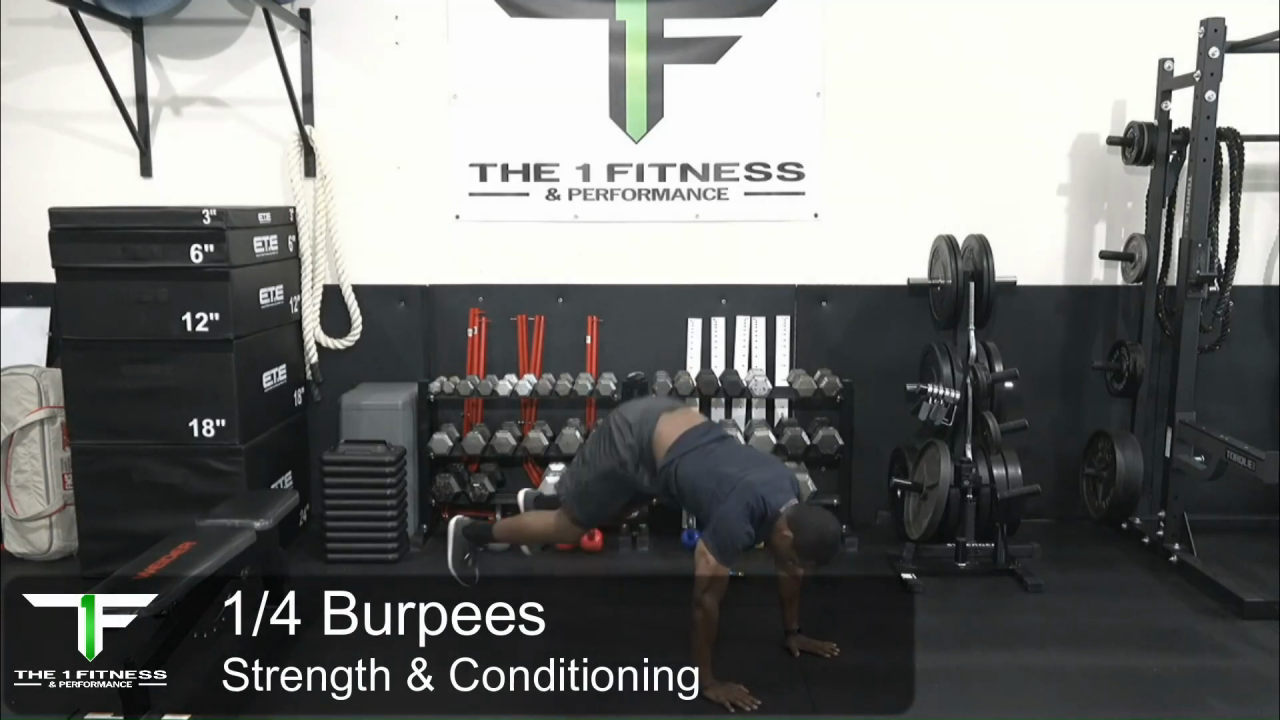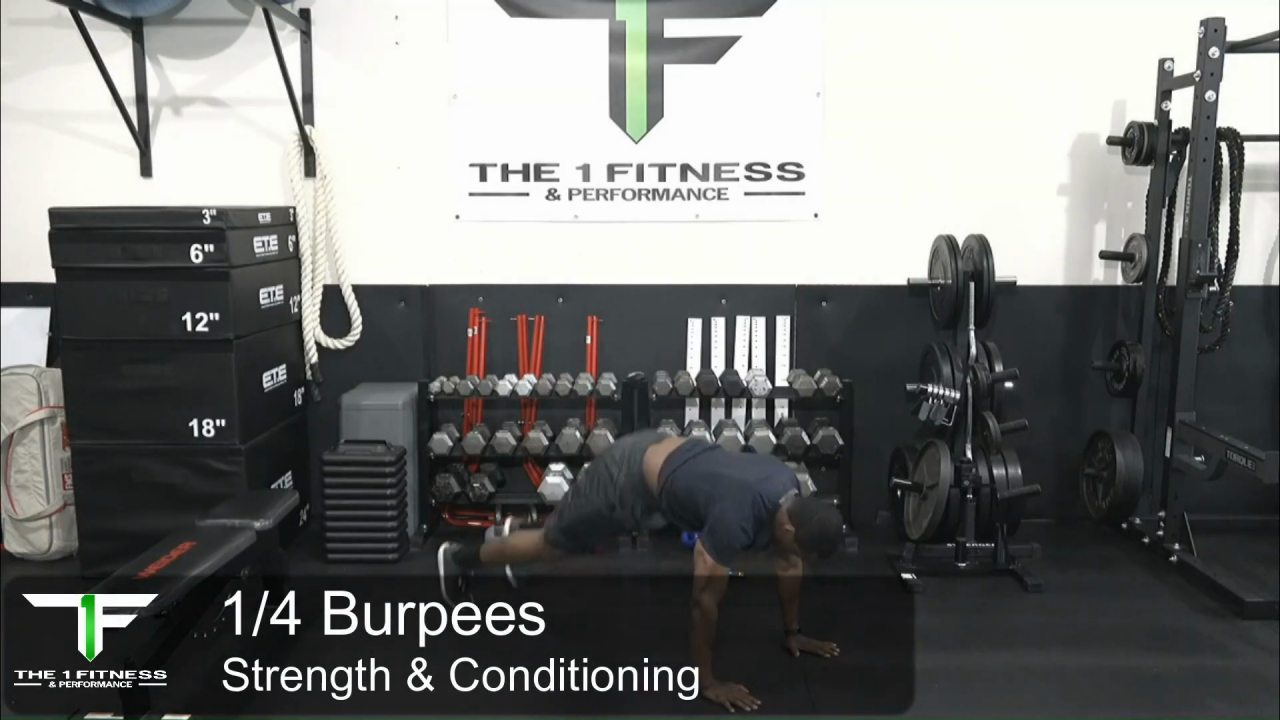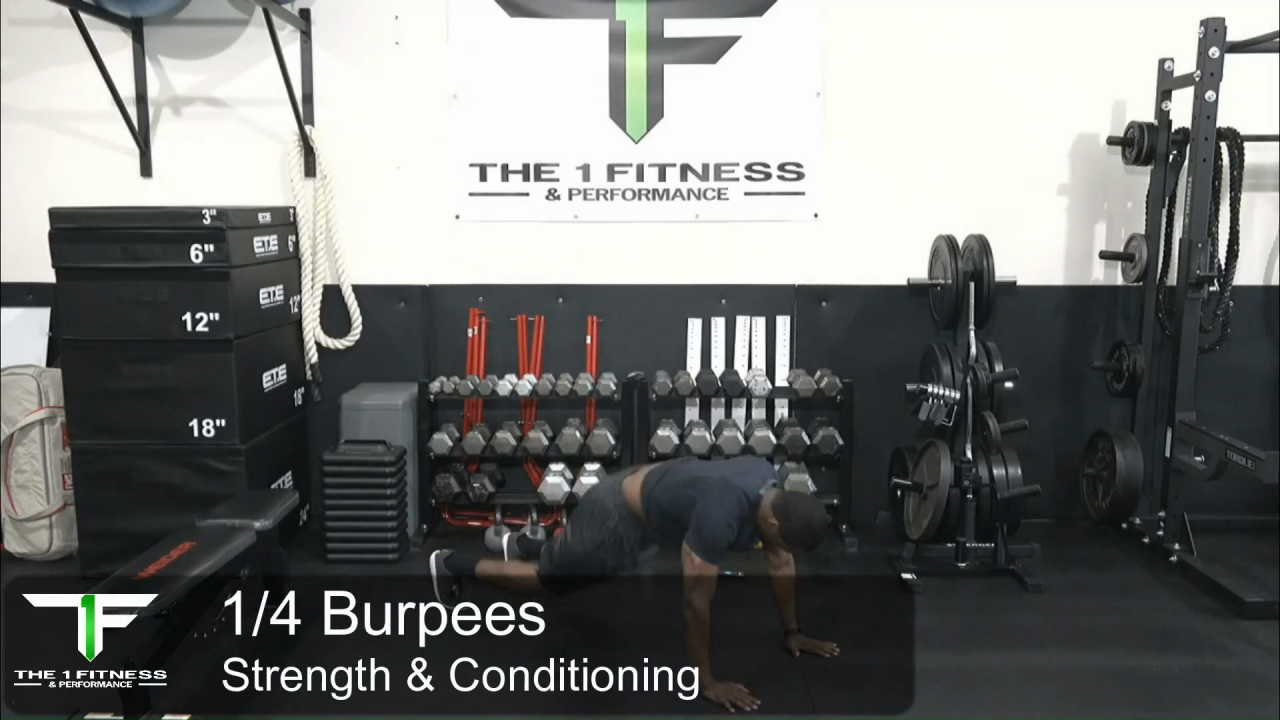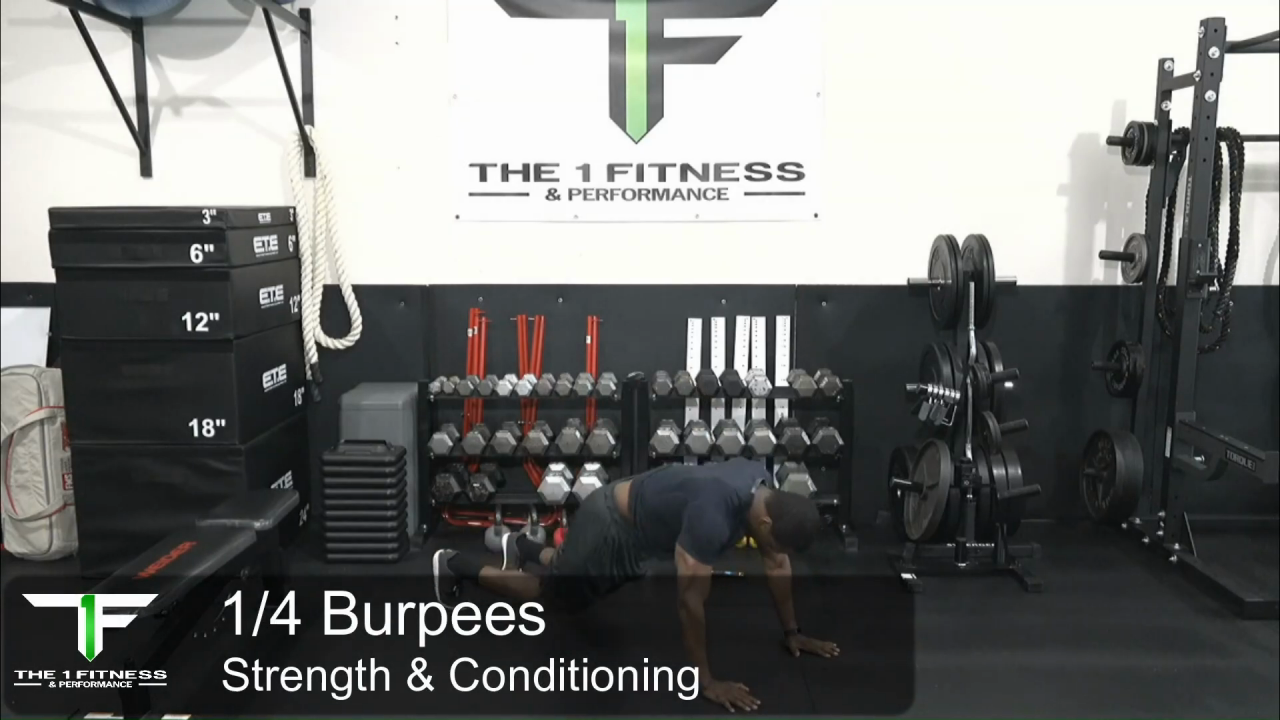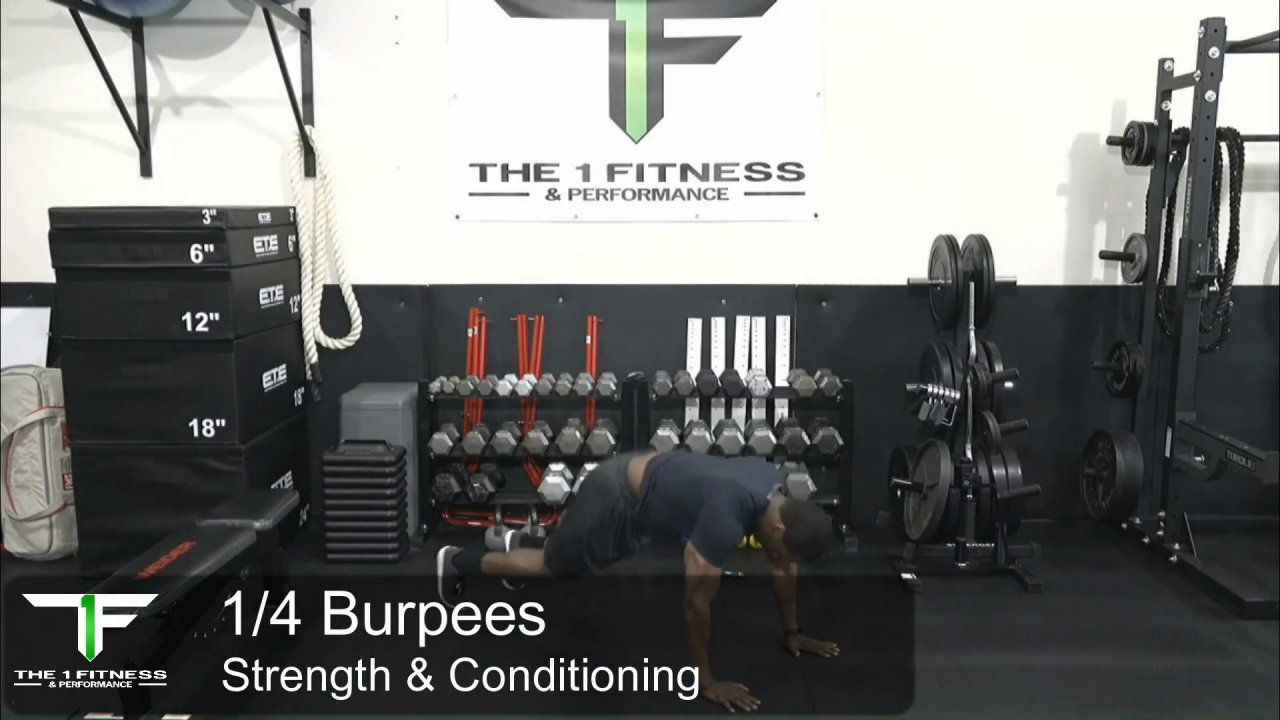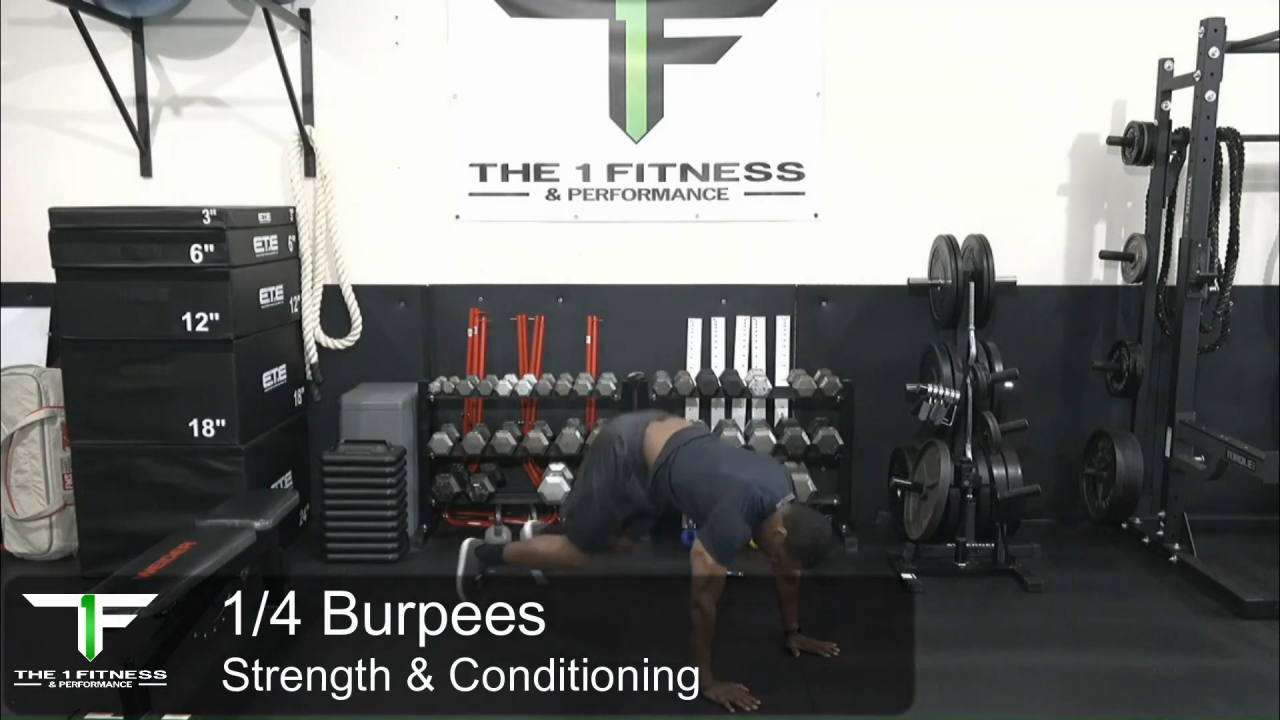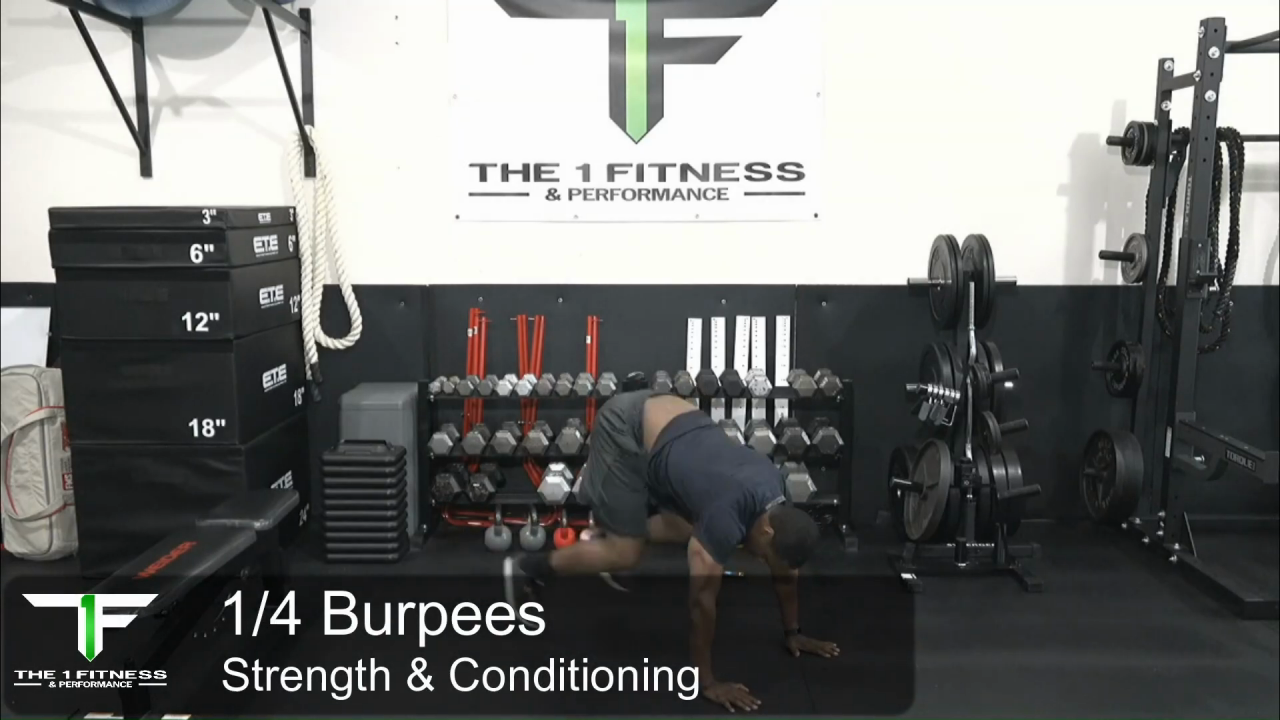
dt=0.1s
person 1, frame 1
left shoulder: (789, 498)
right shoulder: (737, 518)
left elbow: (790, 569)
right elbow: (706, 600)
left wrist: (792, 632)
right wrist: (708, 681)
left hip: (667, 415)
right hip: (636, 436)
left knee: (602, 513)
right knee: (571, 525)
left ankle: (538, 502)
right ankle: (468, 534)
person 1, frame 2
left shoulder: (791, 498)
right shoulder: (738, 518)
left elbow: (790, 565)
right elbow: (705, 601)
left wrist: (793, 632)
right wrist: (707, 681)
left hip: (658, 449)
right hip: (628, 478)
left knee: (591, 531)
right knee: (557, 545)
left ankle: (522, 529)
right ankle: (459, 556)
person 1, frame 3
left shoulder: (770, 483)
right shoulder: (720, 517)
left elbow: (781, 562)
right elbow: (697, 599)
left wrist: (792, 632)
right wrist: (706, 681)
left hip: (635, 495)
right hip: (616, 517)
left knee: (579, 565)
right knee: (550, 581)
left ankle: (525, 546)
right ankle: (451, 563)
person 1, frame 4
left shoulder: (764, 489)
right shoulder: (712, 517)
left elbow: (776, 563)
right elbow: (691, 600)
left wrist: (792, 632)
right wrist: (705, 680)
left hip: (631, 510)
right hip: (611, 526)
left knee: (579, 571)
right knee: (556, 593)
left ankle: (524, 548)
right ankle: (453, 564)
person 1, frame 5
left shoulder: (777, 489)
right shoulder: (726, 518)
left elbow: (783, 565)
right elbow: (697, 601)
left wrist: (793, 633)
right wrist: (705, 680)
left hip: (637, 478)
right hip: (616, 493)
left knee: (586, 556)
right knee: (557, 566)
left ankle: (526, 544)
right ankle: (459, 562)
person 1, frame 6
left shoulder: (781, 490)
right shoulder: (733, 517)
left elbow: (787, 568)
right elbow: (703, 598)
left wrist: (792, 633)
right wrist: (705, 681)
left hip: (655, 430)
right hip: (628, 450)
left knee: (619, 540)
right knee: (576, 551)
left ankle: (546, 533)
right ankle: (481, 553)
person 1, frame 7
left shoulder: (775, 500)
right shoulder: (727, 516)
left elbow: (784, 569)
right elbow: (703, 597)
left wrist: (792, 633)
right wrist: (706, 682)
left hip: (662, 415)
right hip: (625, 427)
left knee: (684, 529)
right knee: (625, 553)
left ankle: (605, 539)
right ankle: (529, 570)
